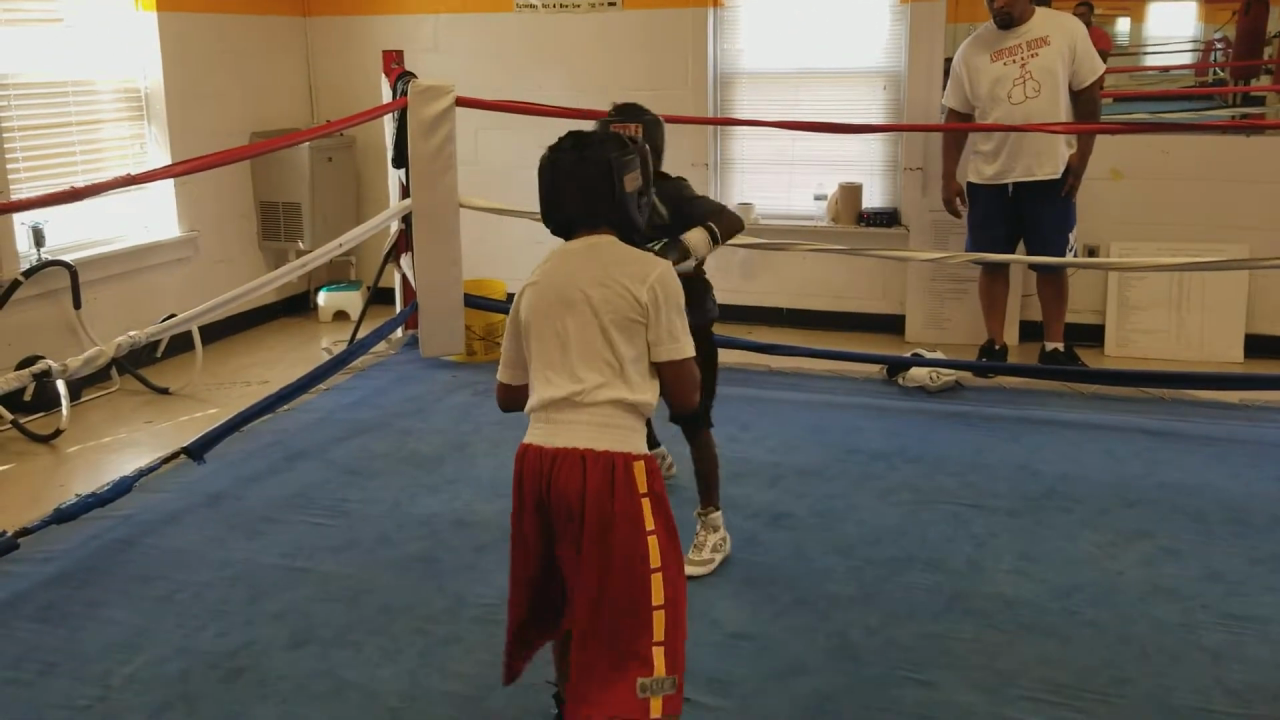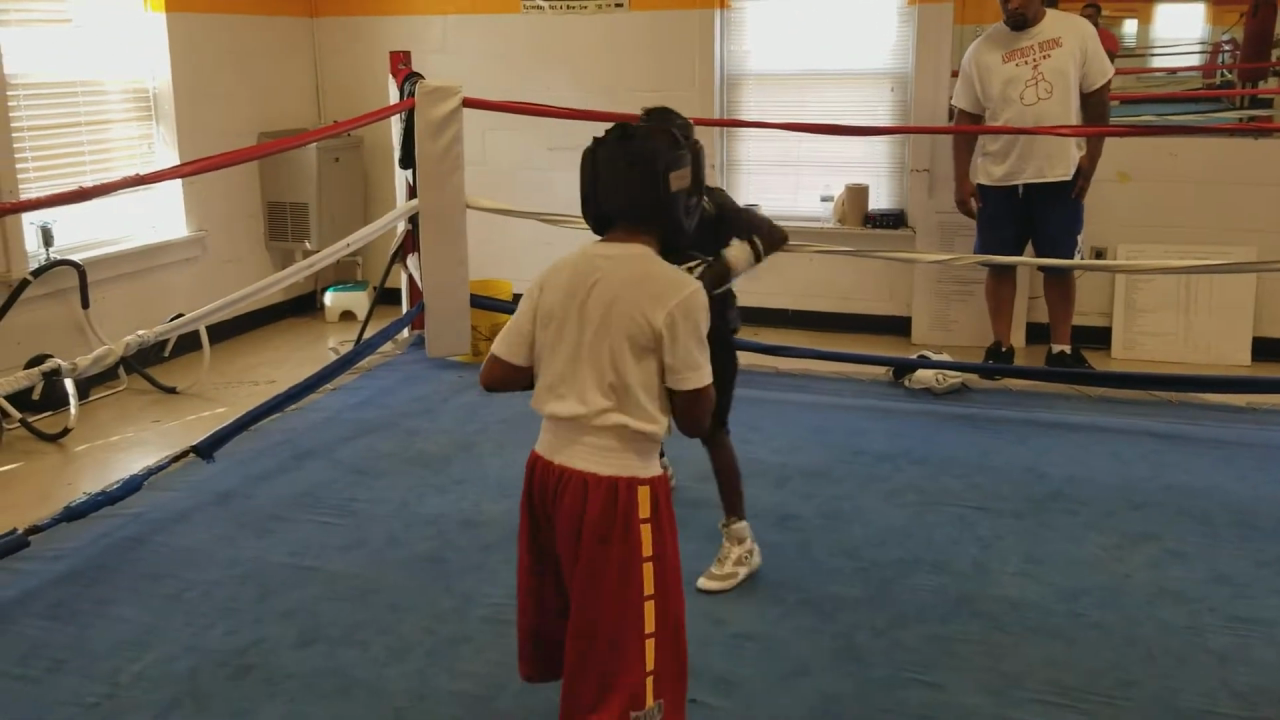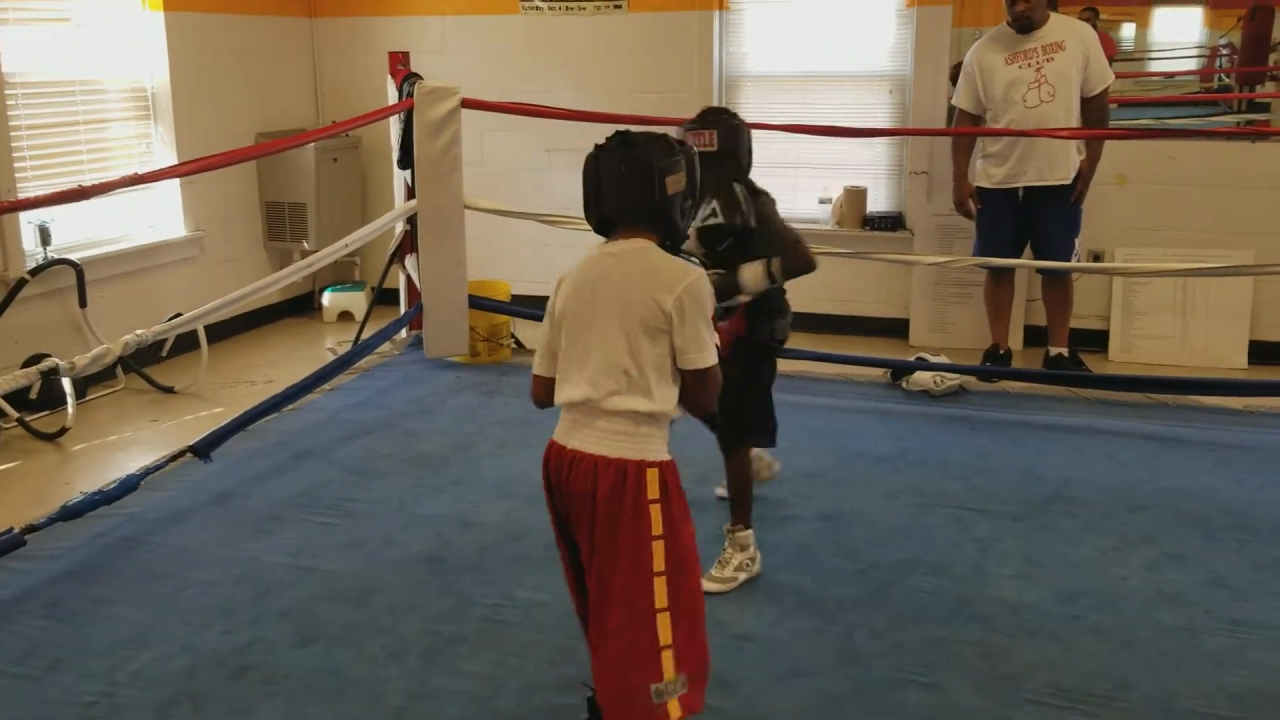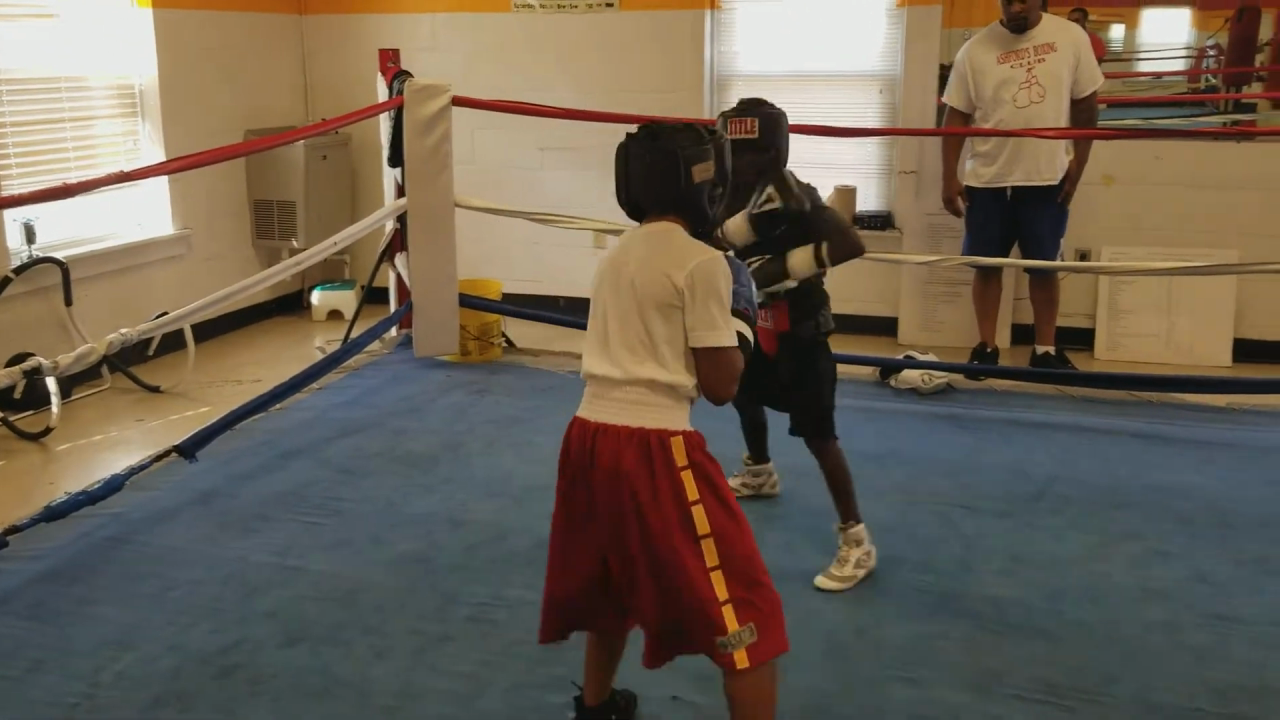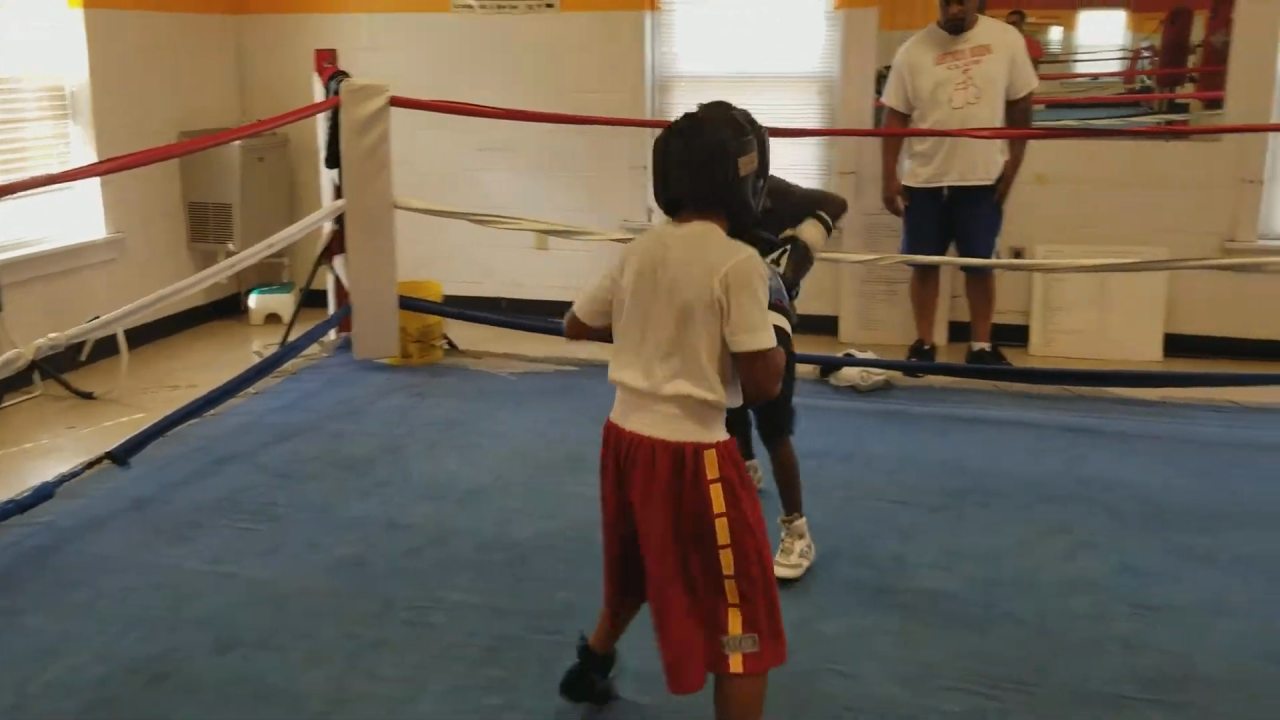
dt=0.3s
person 1, frame 1
left shoulder: (535, 282)
right shoulder: (652, 275)
left elbow: (510, 395)
right elbow: (684, 398)
left hip: (539, 463)
right hip: (612, 470)
left knee: (574, 602)
right knee: (636, 652)
person 1, frame 2
left shoulder: (556, 276)
right shoulder: (677, 293)
left elbow: (495, 375)
right elbow: (696, 419)
left hip: (549, 473)
right hip: (619, 489)
left knee: (579, 626)
person 1, frame 3
left shoulder: (573, 278)
right shoulder: (683, 279)
left elbow: (539, 390)
right elbow: (703, 401)
right wrist: (703, 337)
left hip: (566, 459)
right hip: (632, 473)
left knee: (612, 602)
right knee: (653, 660)
person 1, frame 4
left shoulder: (615, 258)
right shoulder: (701, 263)
right elbow: (719, 386)
right wrist: (739, 324)
left hip: (589, 434)
right hip: (657, 447)
left knee: (615, 582)
right knee: (742, 612)
person 1, frame 5
left shoulder: (636, 253)
right shoulder: (738, 264)
left elbow: (577, 326)
right elbow: (763, 384)
right wrist: (772, 320)
left hip: (624, 437)
right hip: (691, 454)
left knee: (641, 561)
right knee: (742, 625)
left ankle: (595, 656)
person 2, frame 1
left shoulder: (671, 192)
left elbow: (730, 222)
left wrist: (678, 253)
left hip: (687, 321)
left knee: (692, 420)
left ankle: (712, 528)
right ankle: (655, 458)
person 2, frame 2
left shoulder: (709, 201)
left elbow: (773, 235)
left wrist: (721, 266)
left hip: (707, 329)
left knee: (711, 428)
left ankle: (740, 539)
right ankle: (656, 468)
person 2, frame 3
left shoulder: (756, 206)
right shoulder: (698, 205)
left elbow: (800, 260)
left wrist: (737, 284)
right wrist: (700, 236)
left hip: (755, 333)
right hip: (718, 327)
left knee: (738, 430)
right knee: (717, 409)
left ankle: (741, 546)
right ankle: (758, 459)
person 2, frame 4
left shoulder: (800, 197)
right shoulder: (731, 197)
left elbow: (851, 245)
left wrist: (785, 266)
right wrist: (755, 216)
left hip: (800, 331)
right hip: (755, 322)
left knee: (816, 432)
right knee: (745, 398)
left ankle: (855, 538)
right ankle: (759, 472)
person 2, frame 5
left shoulder: (764, 192)
left elbow: (834, 205)
left wrist: (801, 251)
left hip: (765, 327)
left knee: (772, 428)
right knee: (732, 407)
left ankle: (796, 533)
right ankle: (747, 465)
person 3, frame 1
right shoulder: (972, 49)
left elbow: (1088, 94)
right elbow: (957, 116)
left wrist: (1082, 153)
right wrist: (949, 178)
left hip: (1051, 170)
right hip: (989, 175)
left knee: (1052, 261)
right knee: (993, 261)
left ankle: (1055, 346)
right ankle: (995, 344)
person 3, frame 2
left shoulder: (1077, 31)
right shoulder: (981, 50)
left elbow: (1097, 97)
right elbow: (966, 117)
left wrist: (1091, 156)
right wrist: (962, 179)
left hip: (1060, 173)
right hip: (998, 177)
left knee: (1060, 263)
right knee: (1000, 262)
left ankle: (1061, 348)
right ankle: (1001, 346)
person 3, frame 3
left shoulder: (1079, 36)
right shoulder: (983, 51)
left elbow: (1097, 103)
right elbow: (966, 118)
left wrist: (1090, 161)
right wrist: (960, 179)
left hip: (1060, 176)
right hip: (998, 179)
left knee: (1058, 267)
right knee: (998, 266)
left ankle: (1058, 351)
right ankle: (999, 349)
person 3, frame 4
left shoulder: (1071, 37)
right shoulder: (976, 49)
left elbow: (1086, 105)
right elbow: (957, 116)
left wrist: (1078, 163)
right wrist: (949, 177)
left hip: (1048, 176)
right hip: (987, 178)
left knee: (1045, 265)
right knee: (986, 264)
left ankle: (1045, 349)
right ankle: (986, 347)
person 3, frame 5
left shoulder: (1006, 39)
right shoulder: (914, 50)
left elbow: (1020, 106)
right elbow: (895, 116)
left wrist: (1013, 163)
right wrist: (889, 176)
left hip: (983, 175)
right hip: (924, 177)
left knee: (980, 264)
right knee: (924, 264)
left ankle: (981, 346)
right ankle: (923, 344)
